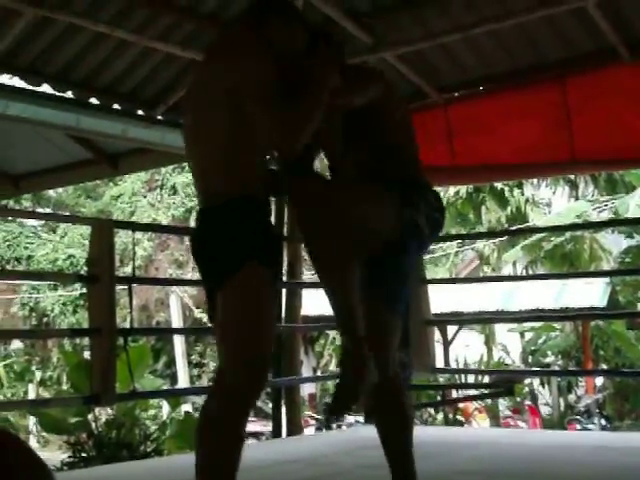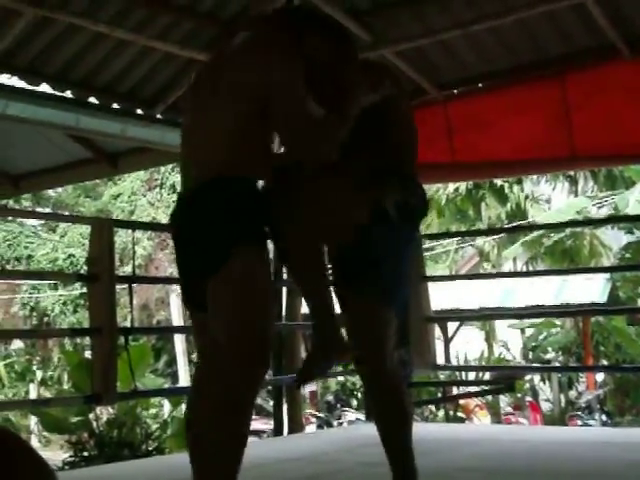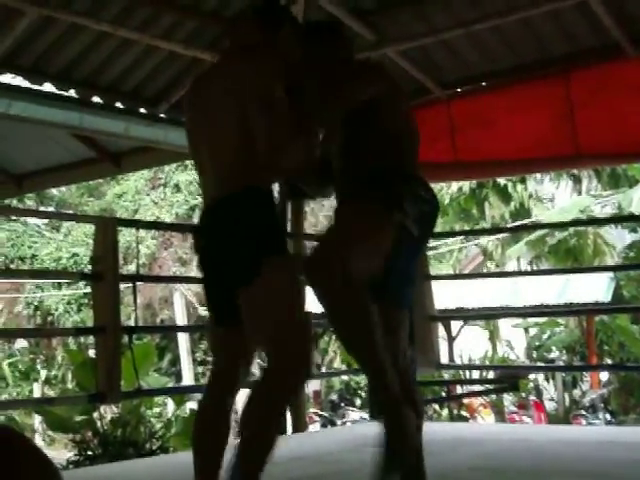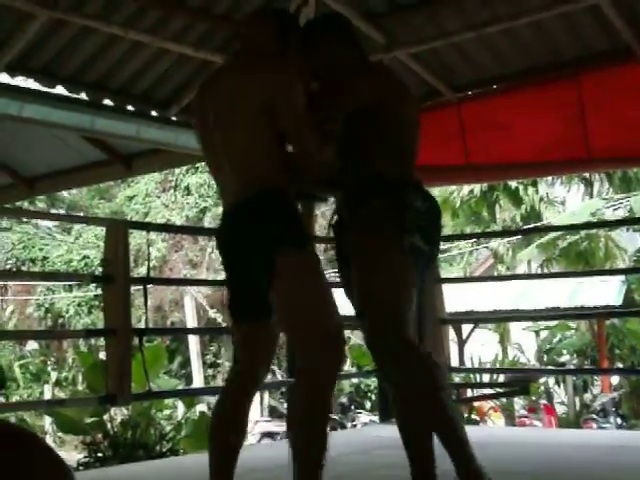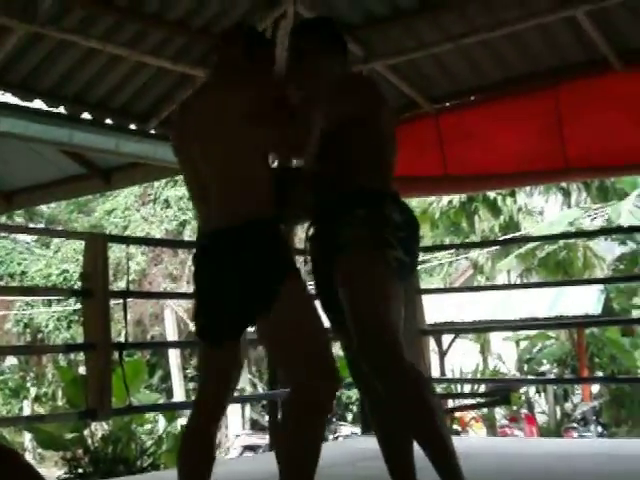
dt=0.2s
person 1, frame 1
left shoulder: (207, 80)
right shoulder: (245, 52)
right elbow: (286, 138)
right wrist: (321, 85)
left hip: (217, 227)
right hip: (235, 226)
left knee: (240, 371)
right knee: (246, 371)
person 1, frame 2
left shoulder: (217, 66)
right shoulder: (275, 56)
right elbow: (311, 149)
right wrist: (347, 99)
left hip: (192, 217)
right hip: (227, 210)
left knee: (214, 367)
right knee: (247, 357)
person 1, frame 3
left shoulder: (200, 87)
right shoulder: (257, 67)
right elbow: (276, 158)
left hip: (214, 229)
right hip: (246, 221)
left knee: (228, 371)
right knee: (291, 360)
person 1, frame 4
left shoulder: (207, 92)
right shoulder: (274, 70)
right elbow: (311, 157)
left hip: (234, 229)
right hip: (267, 222)
left knee: (248, 371)
right knee: (324, 353)
person 1, frame 5
left shoulder: (185, 116)
right shoulder: (244, 88)
right elbow: (291, 142)
left hip: (211, 258)
right hip: (250, 249)
left knee: (211, 398)
right knee: (318, 379)
person 2, frame 1
left shoulder: (364, 80)
right shoulder: (336, 125)
left elbow: (327, 103)
left hip: (408, 207)
right hip: (371, 242)
left knee: (309, 198)
right knee: (379, 366)
left ankle: (355, 341)
person 2, frame 2
left shoulder: (373, 74)
left hip: (389, 202)
right hip: (363, 230)
left knee: (284, 192)
right knee: (376, 361)
left ankle: (325, 333)
person 2, frame 3
left shoulder: (369, 74)
right shoulder: (349, 118)
left elbow: (312, 108)
left hip: (394, 203)
right hip: (381, 234)
left knee: (323, 270)
right knee: (390, 359)
left ankle: (396, 410)
person 2, frame 4
left shoulder: (370, 75)
right shoulder: (359, 110)
left elbow: (315, 120)
left hip: (390, 216)
right hip: (366, 225)
left knee: (391, 342)
right knee: (392, 363)
person 2, frame 5
left shoulder: (352, 85)
right shoulder: (341, 112)
left elbow: (309, 113)
left hip: (367, 229)
right hip: (341, 238)
left knee: (381, 358)
right knee: (368, 375)
